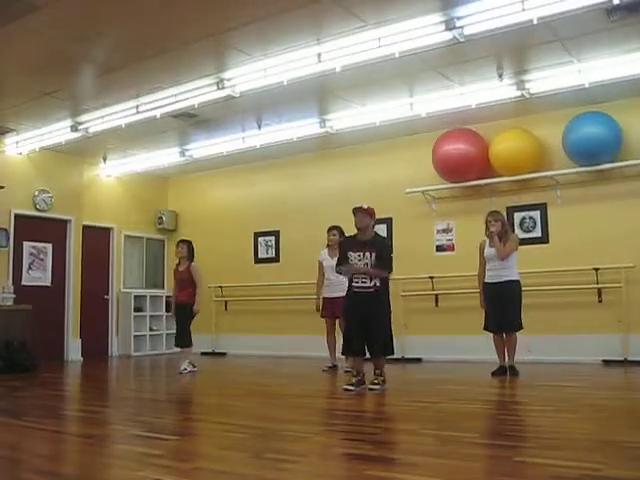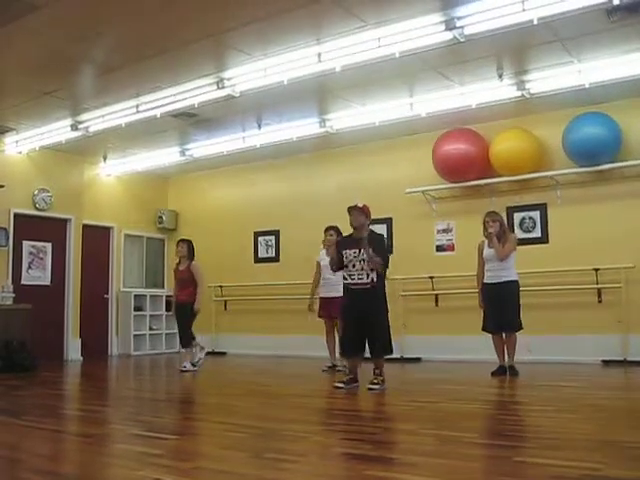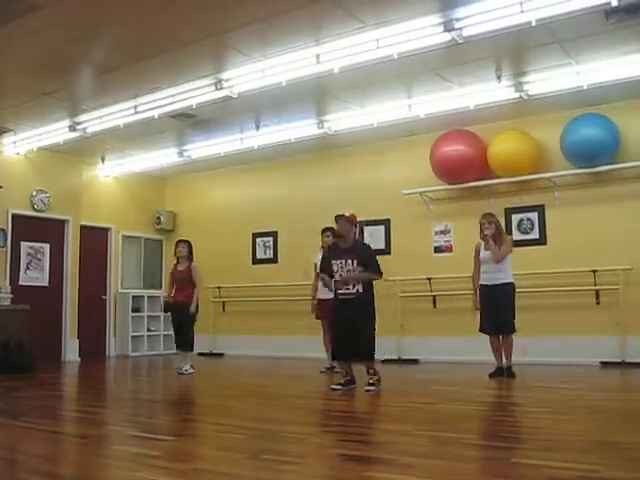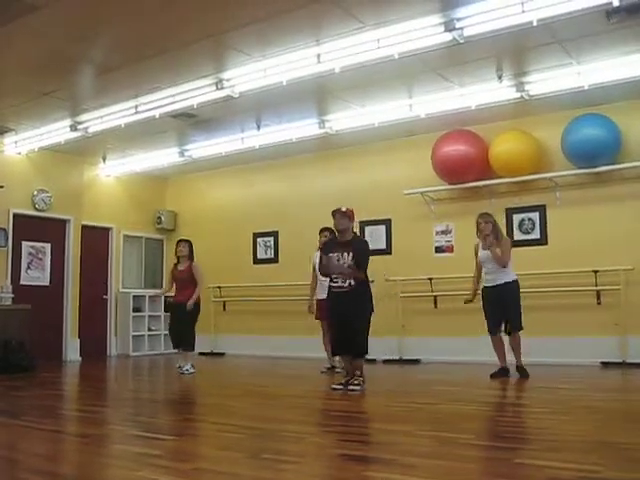
dt=0.3s
person 1, frame 1
left shoulder: (381, 243)
right shoulder: (347, 243)
left elbow: (385, 272)
right elbow: (341, 267)
left wrist: (360, 270)
right wrist: (346, 271)
left hip: (377, 300)
right hip: (354, 299)
left knee: (378, 340)
right knee: (353, 341)
left ankle: (379, 376)
right ankle: (358, 376)
person 1, frame 2
left shoulder: (377, 240)
right shoulder: (344, 243)
left elbow: (382, 266)
right elbow: (335, 267)
left wrist: (366, 250)
right wrist: (332, 254)
left hip: (374, 298)
right hip: (351, 298)
left knee: (377, 338)
right knee: (349, 339)
left ankle: (379, 375)
right ankle: (352, 375)
person 1, frame 3
left shoulder: (363, 249)
right shoulder: (330, 251)
left elbow: (377, 274)
right elbow: (324, 274)
left wrist: (355, 276)
right wrist: (326, 281)
left hip: (362, 305)
right hip: (340, 305)
left knee: (363, 343)
right knee: (339, 344)
left ankle: (373, 375)
right ankle: (349, 377)
person 1, frame 4
left shoulder: (360, 244)
right shoulder: (328, 246)
left elbow: (360, 274)
right elbow: (324, 272)
left wrist: (340, 269)
right wrist: (326, 267)
left hip: (358, 300)
right hip: (336, 300)
left knee: (357, 340)
right knee: (339, 340)
left ankle: (359, 377)
right ankle: (349, 375)
person 2, frame 1
left shoulder: (512, 238)
right shoulder: (483, 243)
left elbow: (503, 255)
right elbow: (482, 270)
left wrist: (496, 237)
right wrist: (481, 293)
left hip: (510, 284)
right hip: (491, 286)
left knee: (510, 327)
right knee: (495, 328)
left ankle: (511, 364)
right ankle: (502, 364)
person 2, frame 2
left shoulder: (510, 238)
right shoulder: (482, 244)
left elbow: (502, 256)
right elbow: (480, 270)
left wrist: (494, 238)
right wrist: (480, 293)
left hip: (508, 285)
right hip: (489, 287)
left knee: (510, 326)
right knee: (494, 328)
left ankle: (511, 363)
right ankle: (501, 364)
person 2, frame 3
left shoulder: (506, 240)
right shoulder: (479, 246)
left elbow: (498, 257)
right elbow: (476, 272)
left wrist: (490, 240)
right wrist: (475, 294)
left hip: (504, 287)
right hip: (486, 289)
left knee: (506, 328)
right knee: (491, 329)
left ankle: (508, 365)
right ankle: (500, 366)
person 2, frame 4
left shoulder: (504, 241)
right shoulder: (478, 246)
left elbow: (504, 263)
right elbow: (478, 271)
left wrist: (492, 246)
right wrist: (473, 293)
left hip: (507, 285)
right hip: (489, 289)
left knee: (513, 327)
right knee: (494, 330)
left ankle: (519, 364)
right ankle: (503, 366)
person 3, frame 1
right shoulder: (323, 254)
right elbow: (320, 278)
right wrist: (317, 297)
left hip: (343, 295)
right hip: (327, 296)
left knee: (345, 329)
right knee: (329, 329)
left ankle: (348, 362)
right ankle: (333, 362)
person 3, frame 2
right shoulder: (321, 254)
right elbow: (317, 278)
right wrist: (311, 297)
left hip: (340, 296)
right hip: (324, 296)
left knee: (341, 329)
right knee: (329, 329)
right ankle: (333, 361)
person 3, frame 3
right shoulder: (318, 255)
right elbow: (315, 280)
right wrist: (313, 299)
left hip: (336, 297)
right hip: (322, 298)
right knee: (326, 331)
right ankle: (331, 363)
person 3, frame 4
right shoulder: (316, 256)
right elbow: (314, 280)
right wrist: (311, 299)
right hip: (321, 298)
right knee: (325, 331)
right ankle: (332, 363)
person 4, frame 1
left shoulder: (192, 266)
right shoulder: (176, 268)
left elbow: (199, 285)
left wrist: (197, 303)
right wrist: (173, 305)
left hip: (189, 303)
right hip: (179, 303)
left knee: (182, 331)
right knee: (184, 332)
left ankle: (186, 361)
right ankle: (190, 363)
person 4, frame 2
left shoulder: (193, 265)
right shoulder: (176, 267)
left elbow: (200, 285)
left wrist: (197, 302)
right wrist: (174, 304)
left hip: (190, 302)
right hip: (180, 303)
left knee: (185, 330)
right knee: (183, 331)
left ankle: (196, 352)
right ankle: (191, 358)
person 4, frame 3
left shoulder: (192, 266)
right shoulder: (174, 268)
left elbow: (197, 286)
right elbow: (171, 287)
left wrist: (194, 303)
right wrist: (166, 300)
left hip: (189, 304)
right hip: (176, 304)
left knee: (187, 332)
right knee: (178, 333)
left ankle: (188, 364)
right ankle: (183, 361)
person 4, frame 4
left shoulder: (193, 266)
right shoulder: (174, 267)
left elbow: (199, 285)
right elbow: (170, 286)
left wrist: (193, 300)
right wrist: (160, 294)
left hip: (190, 304)
right hip: (177, 303)
left knee: (188, 332)
right knee: (174, 331)
left ankle: (189, 364)
right ankle: (183, 360)
